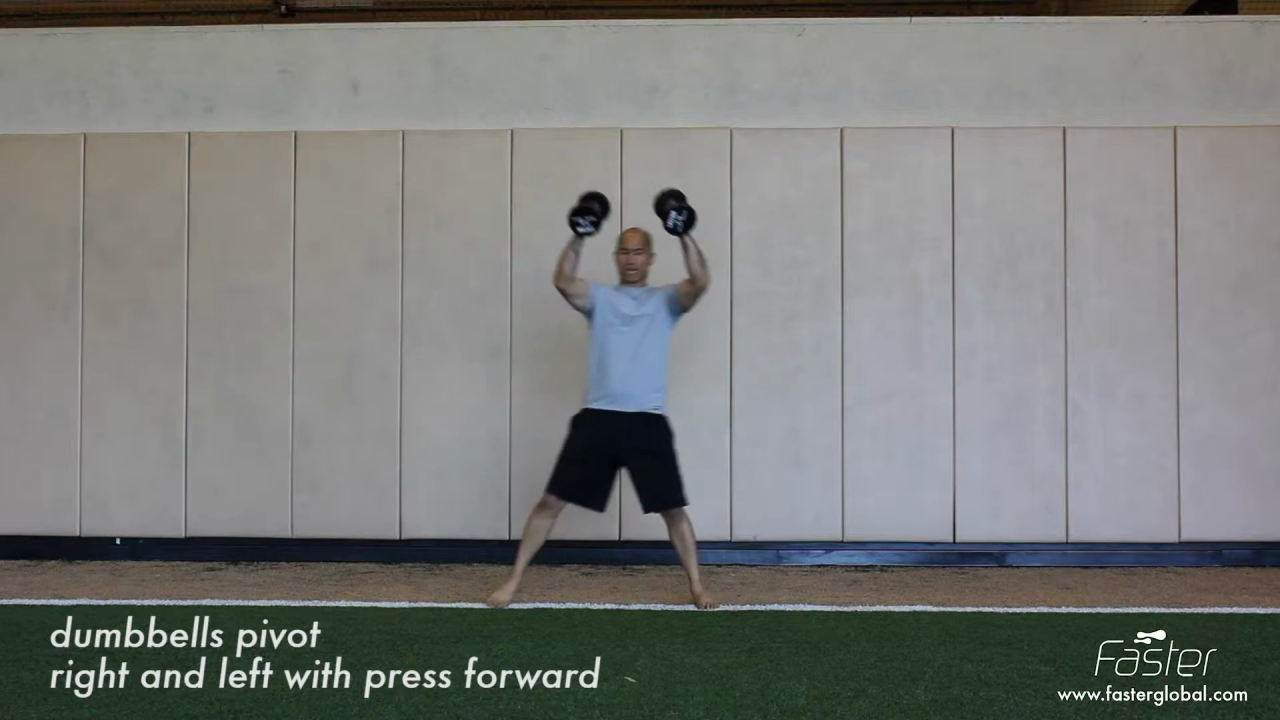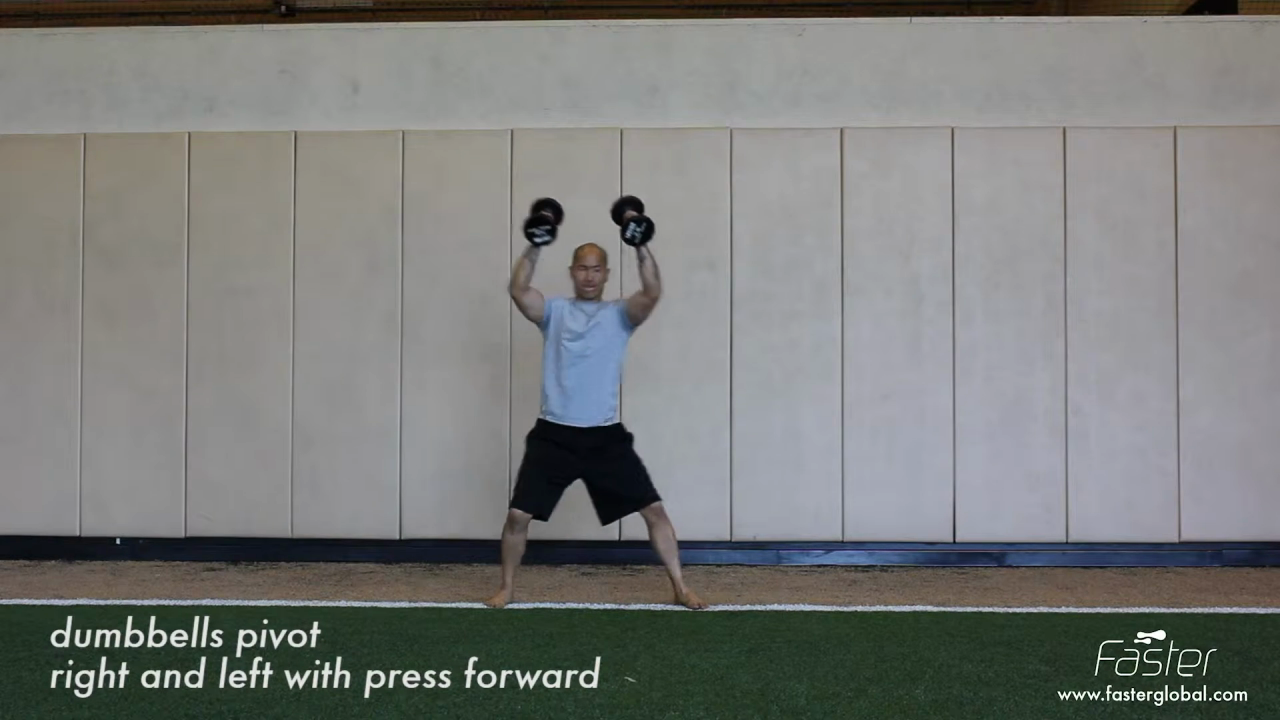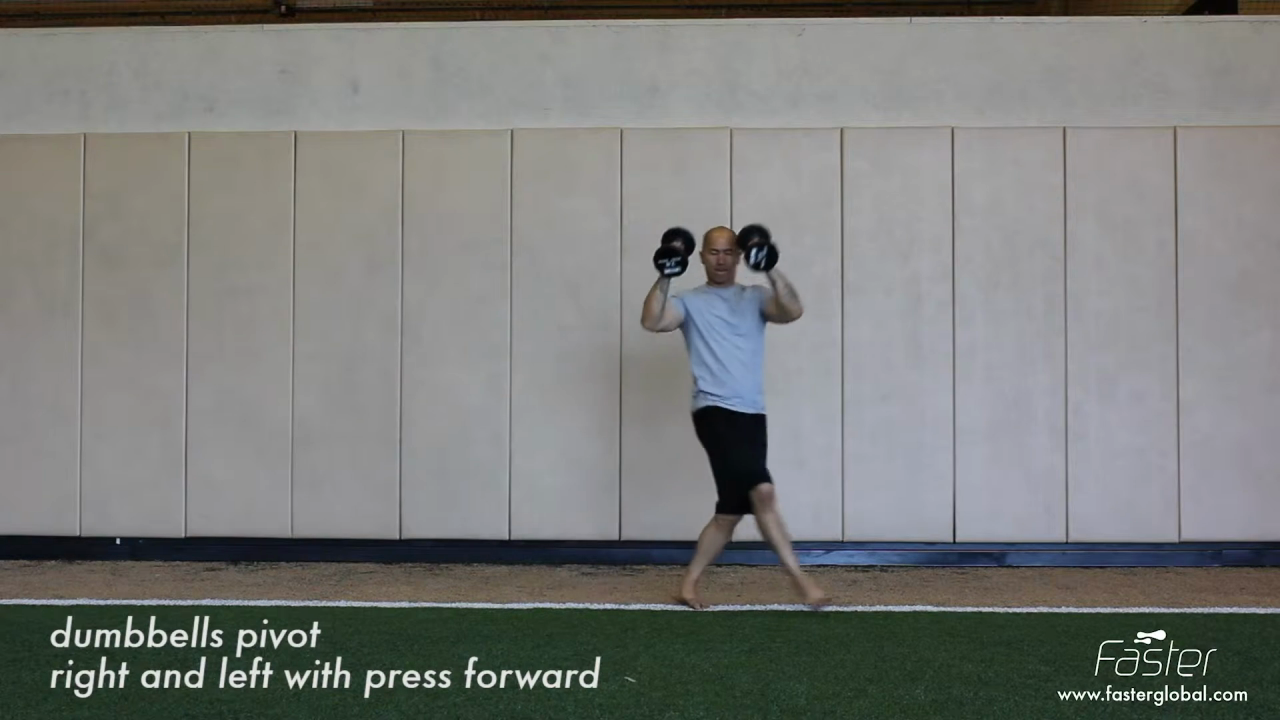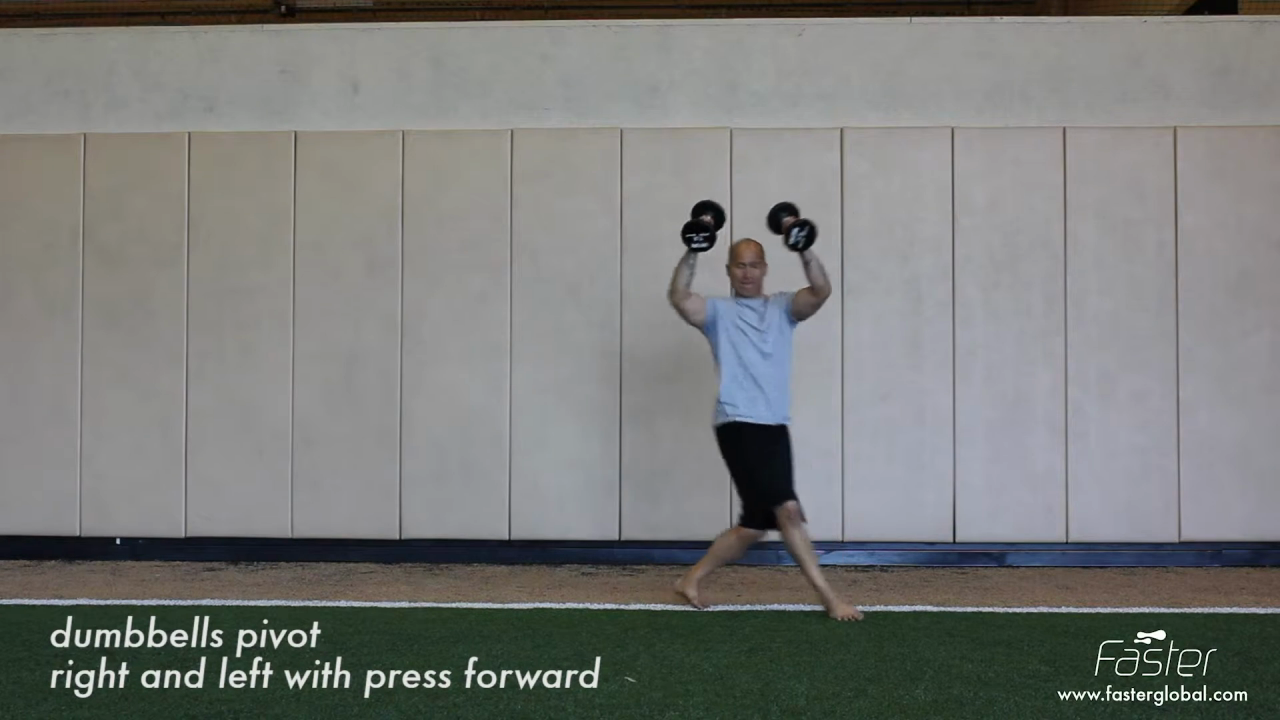
dt=1s
person 1, frame 1
left shoulder: (666, 299)
right shoulder: (601, 297)
left elbow: (700, 283)
right elbow: (563, 282)
left wrist: (683, 234)
right wrist: (578, 237)
left hip: (647, 421)
right hip: (598, 417)
left knee: (673, 508)
right knee: (552, 500)
left ankle: (696, 585)
right ankle: (514, 580)
person 1, frame 2
left shoulder: (620, 315)
right shoulder: (553, 310)
left elbow: (652, 293)
right elbow: (519, 290)
left wrist: (640, 244)
right wrist: (536, 245)
left hip: (605, 435)
right hip: (553, 434)
left knee: (652, 508)
right knee: (518, 515)
left ankle: (679, 585)
right ankle: (506, 586)
person 1, frame 3
left shoulder: (755, 296)
right shoulder: (690, 300)
left elbow: (792, 311)
right elbow: (652, 321)
left wrist: (770, 268)
right wrist: (666, 275)
left hip: (752, 414)
right hip: (715, 411)
left knee: (732, 509)
right knee: (762, 492)
left ankle: (689, 582)
right ankle: (800, 579)
person 1, frame 4
left shoulder: (782, 306)
right shoulder: (719, 311)
left elbow: (821, 291)
right elbow: (679, 297)
left wrist: (802, 247)
right wrist: (693, 250)
left hip: (775, 429)
right hip: (738, 427)
left knee: (755, 522)
right knee: (787, 509)
left ankle: (692, 578)
right ankle: (829, 597)
